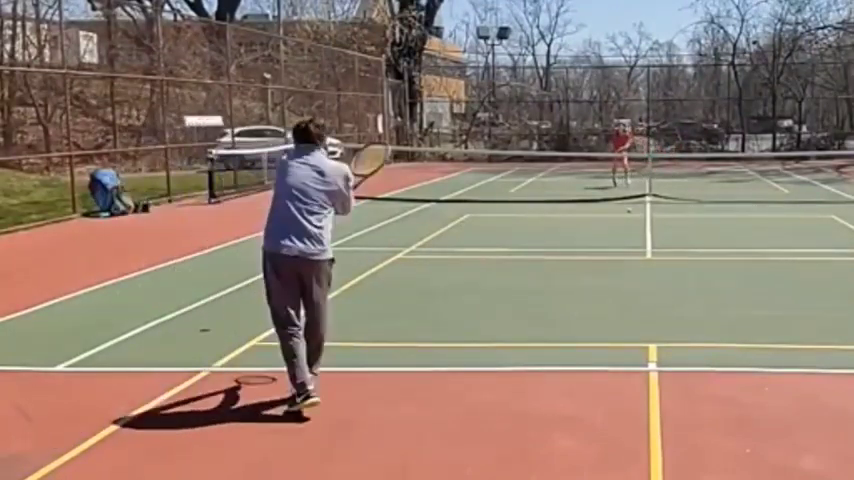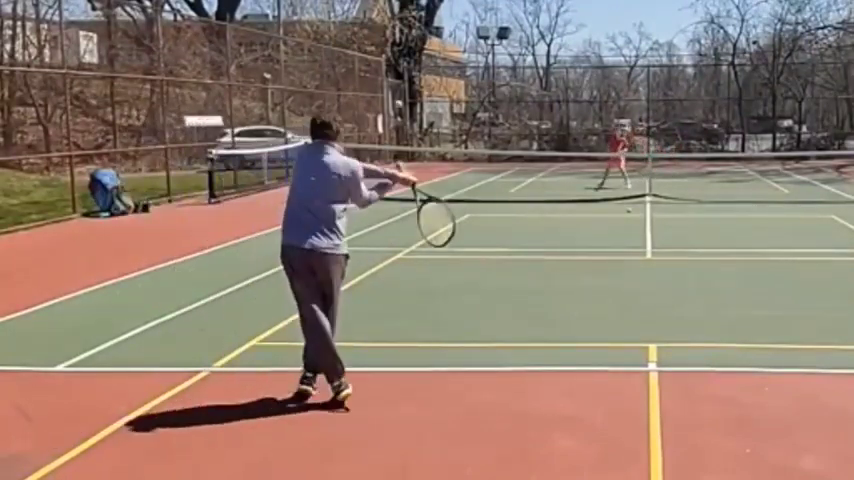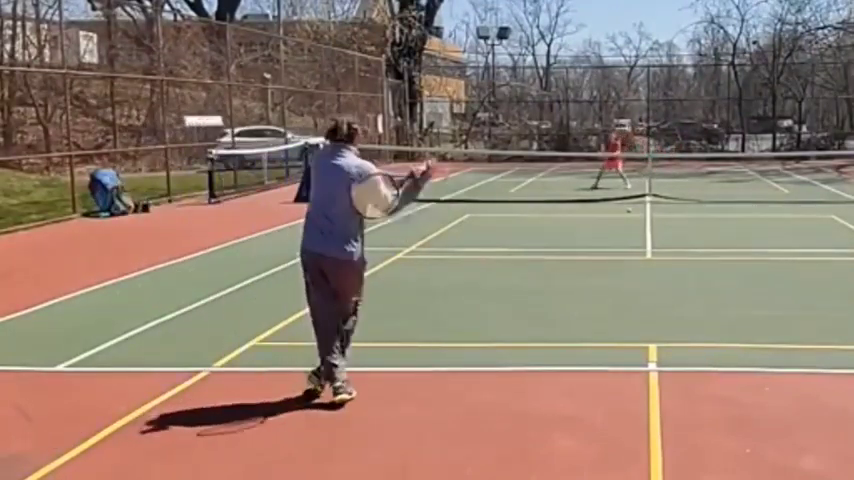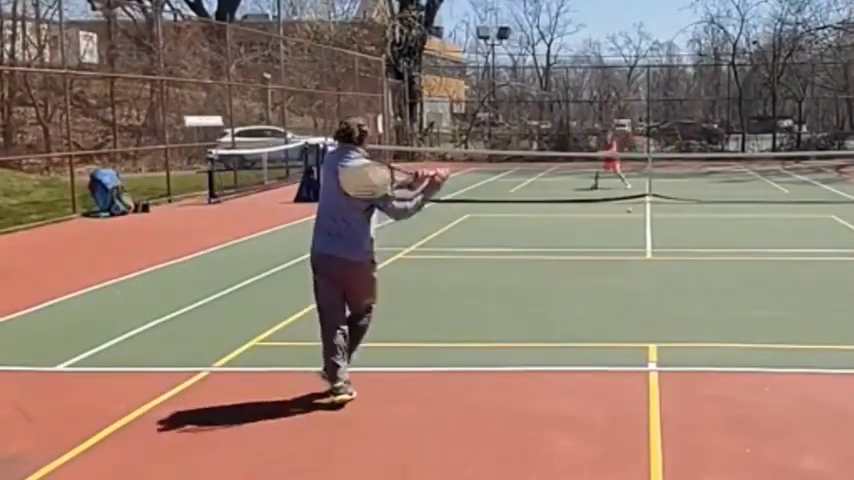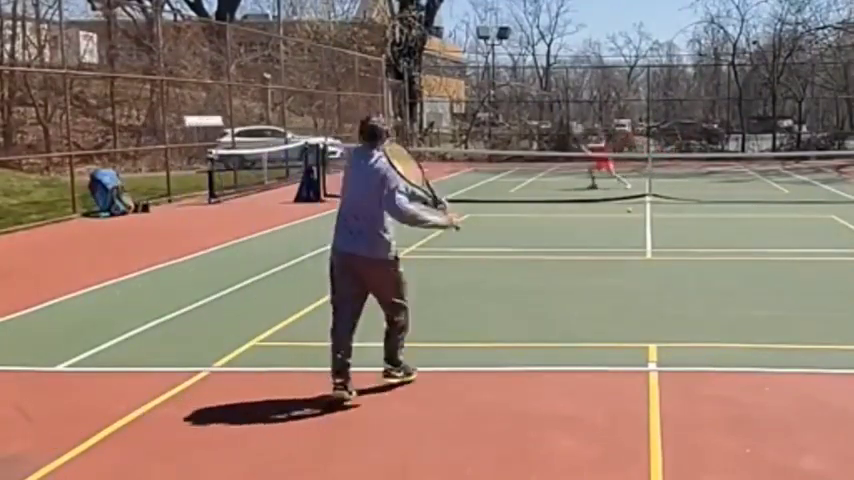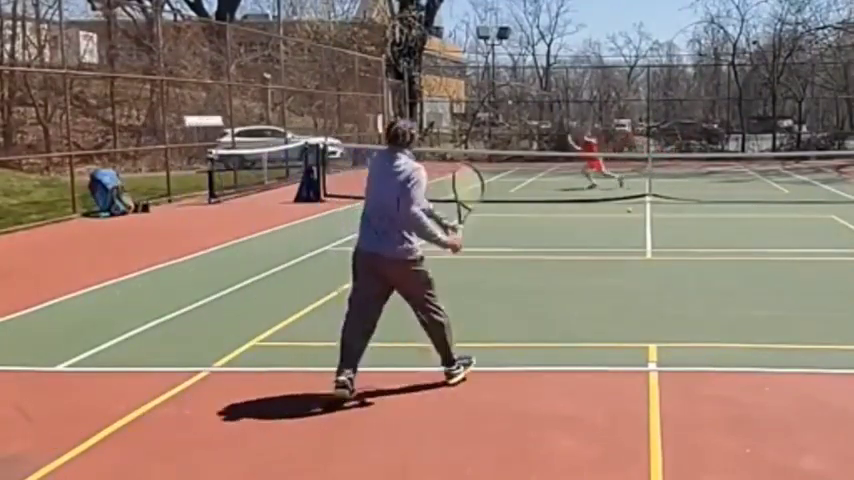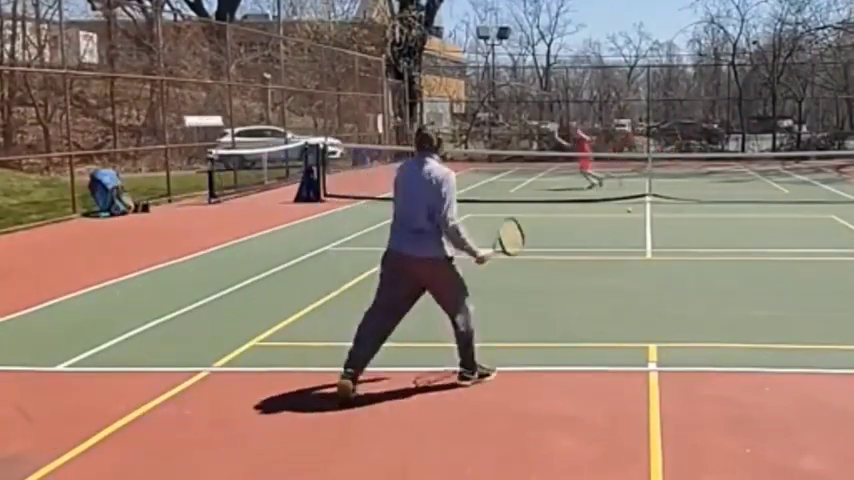
dt=0.1s
person 1, frame 1
left shoulder: (286, 163)
right shoulder: (339, 172)
right elbow: (344, 208)
left hip: (278, 253)
right hip: (317, 256)
left knee: (289, 324)
right knee: (317, 321)
left ankle: (303, 387)
right ankle: (307, 379)
person 1, frame 2
left shoulder: (304, 155)
right shoulder: (347, 167)
right elbow: (362, 200)
left wrist: (390, 174)
right wrist: (392, 179)
left hip: (294, 248)
right hip: (328, 250)
left knee: (312, 314)
right knee: (326, 314)
left ankle: (336, 378)
right ankle: (309, 377)
person 1, frame 3
left shoulder: (320, 158)
right shoulder: (364, 170)
left wrist: (406, 180)
right wrist: (418, 183)
left hip: (312, 251)
right hip: (345, 255)
left knee: (324, 319)
right knee: (346, 317)
left ankle: (334, 379)
right ankle: (325, 372)
person 1, frame 4
left shoulder: (330, 160)
right elbow: (398, 211)
left wrist: (415, 184)
right wrist: (430, 188)
left hip: (322, 253)
right hip: (355, 256)
left knee: (332, 319)
right knee: (361, 313)
left ankle: (338, 379)
right ankle: (336, 371)
person 1, frame 5
left shoulder: (354, 158)
right shoulder: (386, 167)
right elbow: (400, 210)
left wrist: (431, 205)
right wrist: (440, 221)
left hip: (343, 251)
right hip: (377, 254)
left knee: (343, 316)
right knee: (397, 310)
left ankle: (341, 380)
right ankle: (394, 365)
person 1, frame 6
left shoulder: (378, 162)
right shoulder: (413, 169)
right elbow: (413, 214)
left wrist: (440, 220)
right wrist: (445, 240)
left hip: (367, 252)
right hip: (400, 255)
left knee: (359, 315)
right knee: (431, 310)
left ankle: (345, 377)
right ankle: (452, 366)
person 1, frame 7
left shoulder: (403, 171)
right shoulder: (443, 175)
right elbow: (448, 222)
right wrist: (473, 252)
left hip: (398, 255)
right hip: (432, 257)
left knee: (379, 316)
right knee: (460, 308)
left ankle: (351, 374)
right ankle: (469, 369)
